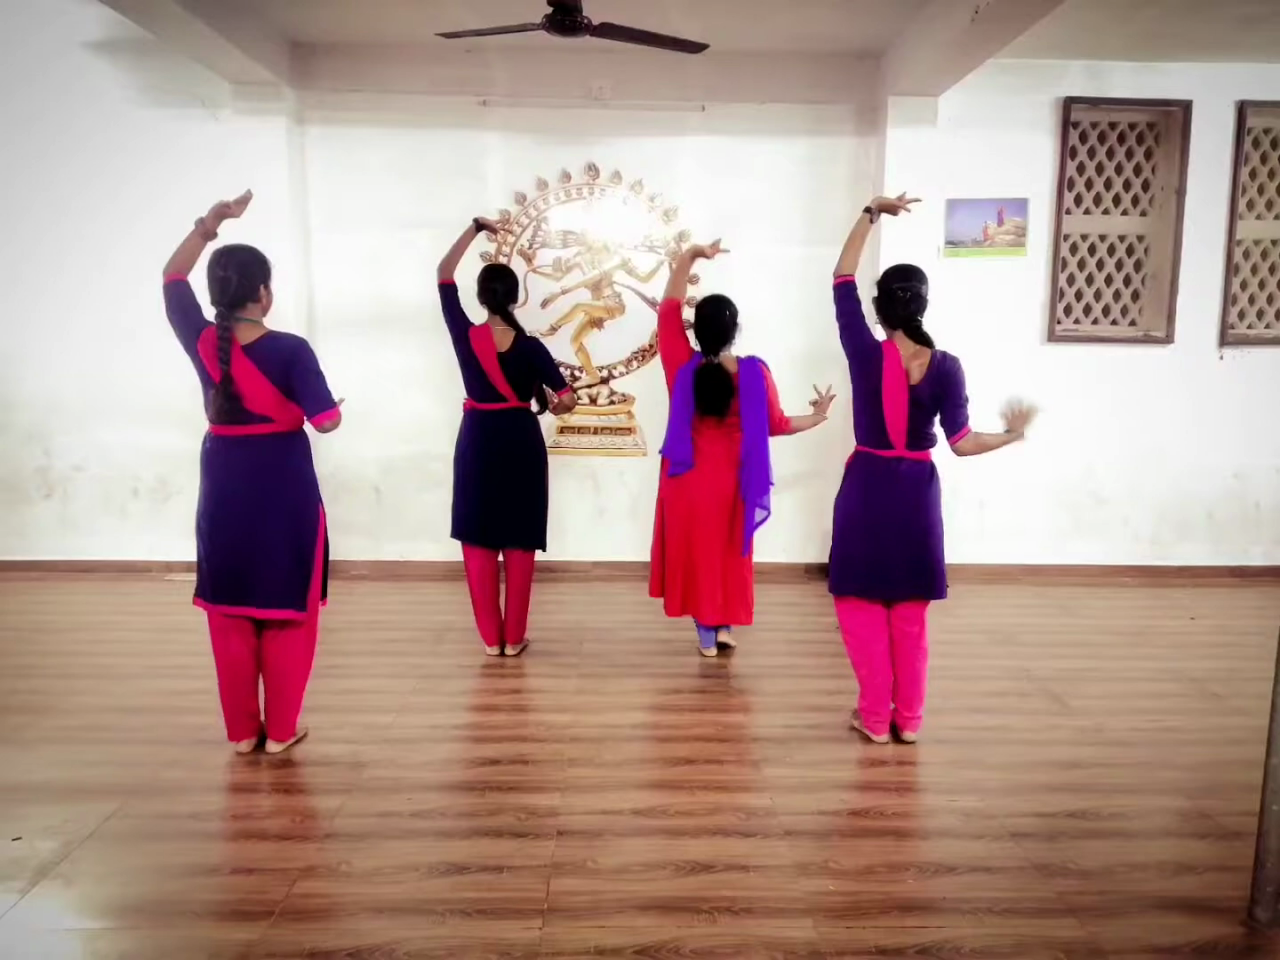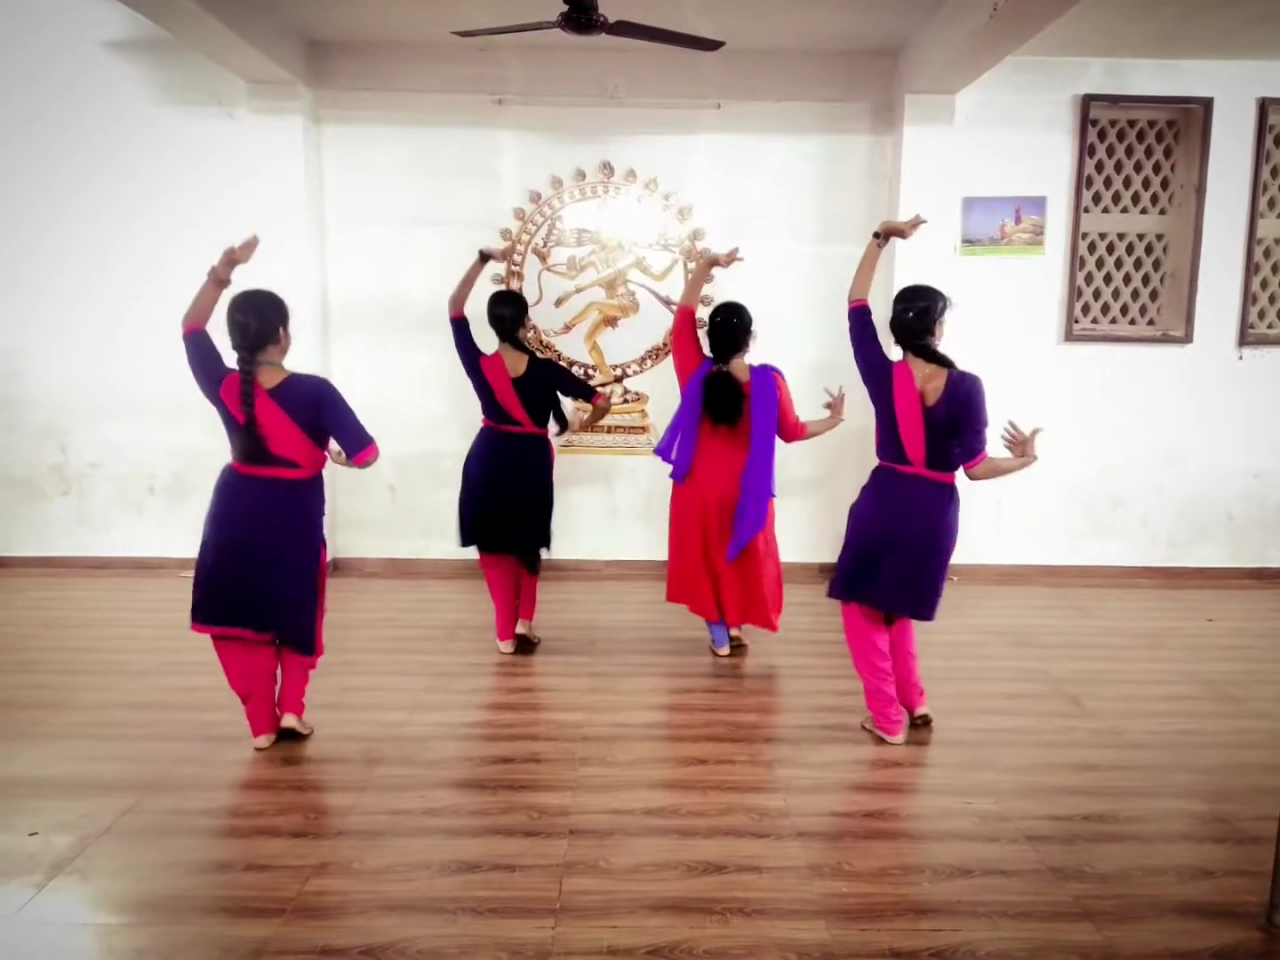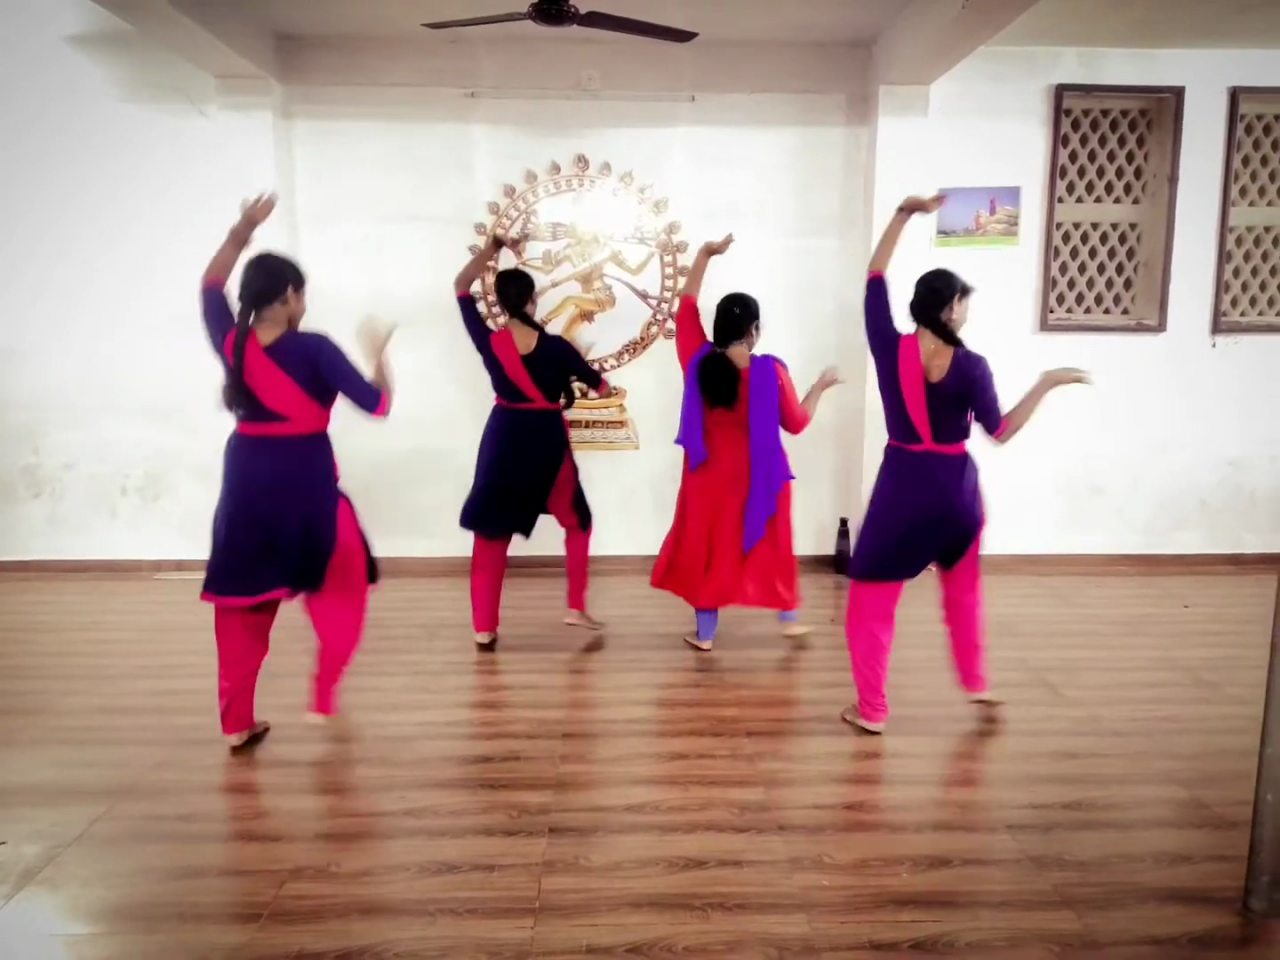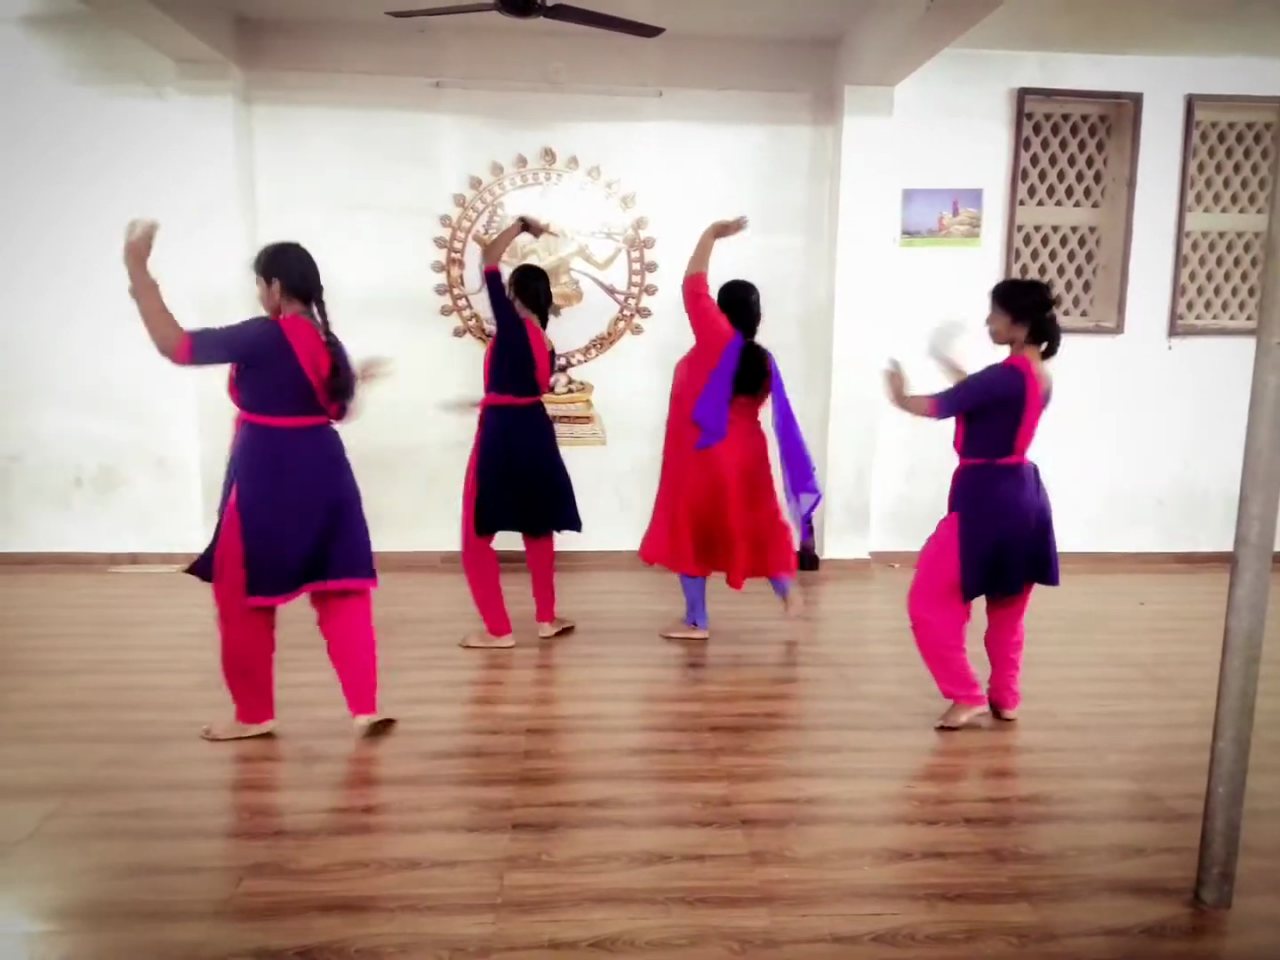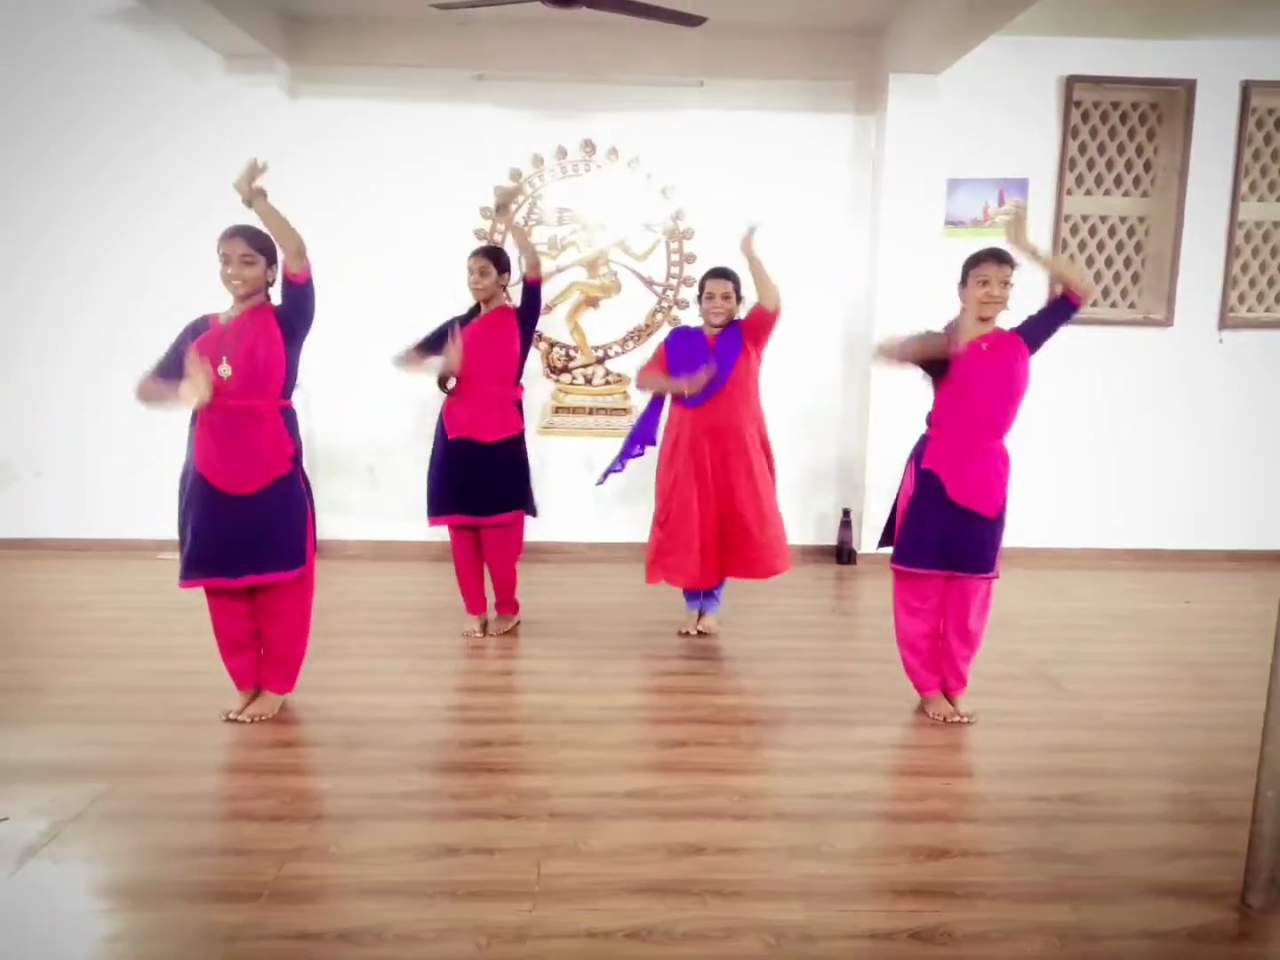
dt=1s
person 1, frame 1
left shoulder: (203, 343)
right shoulder: (290, 350)
left elbow: (172, 277)
right elbow: (326, 421)
left wrist: (210, 222)
right wrist: (332, 407)
left hip: (224, 488)
right hip: (284, 489)
left knee: (231, 612)
right knee: (287, 612)
left ankle: (242, 730)
right ankle: (281, 730)
person 1, frame 2
left shoulder: (225, 388)
right shoulder: (315, 392)
left elbow: (191, 328)
right elbow: (365, 455)
left wrist: (223, 271)
right wrist: (334, 450)
left hip: (232, 523)
right hip: (294, 525)
left knee: (239, 628)
right knee: (295, 622)
left ankle: (262, 724)
right ankle: (289, 706)
person 1, frame 3
left shoulder: (232, 344)
right shoulder: (313, 348)
left elbow: (211, 287)
right elbow: (377, 405)
left wrist: (243, 231)
right wrist: (377, 353)
left hip: (246, 487)
right hip: (306, 488)
left knee: (244, 611)
right knee: (341, 594)
left ankle: (238, 723)
right ankle: (322, 701)
person 1, frame 4
left shoulder: (263, 334)
right shoulder: (328, 344)
left elbow: (177, 347)
left wrist: (137, 268)
right wrist: (353, 381)
left hip: (267, 480)
right hip: (324, 478)
left knee: (246, 602)
right knee: (342, 595)
left ankle: (255, 714)
right ankle: (365, 707)
person 1, frame 5
left shoulder: (286, 321)
right shoulder: (199, 331)
left elbow: (298, 256)
right elbow: (149, 387)
left wrist: (255, 200)
right wrist: (183, 392)
left hip: (273, 471)
right hip: (211, 474)
left knee: (278, 582)
right knee: (224, 583)
left ankle: (276, 687)
right ankle: (247, 684)
person 2, frame 1
left shoulder: (865, 353)
right shoulder: (945, 367)
left elbow: (842, 279)
right elbow: (962, 443)
left wrist: (872, 213)
right wrist: (1013, 432)
left hip: (867, 487)
right hip: (917, 491)
left knee: (862, 607)
right knee: (910, 613)
left ankle: (874, 717)
right ankle: (909, 718)
person 2, frame 2
left shoulder: (881, 375)
right shoulder: (966, 387)
left elbow: (855, 304)
right elbow: (976, 468)
left wrist: (881, 237)
right wrist: (1024, 458)
left hip: (883, 505)
right hip: (934, 513)
left knee: (863, 614)
right knee: (895, 613)
left ankle: (888, 719)
right ankle: (913, 702)
person 2, frame 3
left shoulder: (889, 349)
right shoulder: (971, 366)
left elbow: (876, 278)
right elbow: (999, 433)
left wrist: (904, 213)
right wrist: (1045, 385)
left hip: (901, 483)
right hip: (955, 487)
left knee: (870, 600)
right knee: (963, 586)
left ankle: (871, 709)
right ankle: (976, 682)
person 2, frame 4
left shoulder: (1005, 376)
right shoulder: (1037, 373)
left elbow: (933, 407)
left wrist: (899, 390)
right wrist: (953, 367)
left hip: (985, 500)
right hip: (1024, 498)
left knee: (930, 602)
right knee: (1007, 607)
left ankle: (967, 695)
right ankle: (1006, 697)
person 2, frame 5
left shoulder: (1020, 342)
right shoulder: (942, 347)
left elbow: (1080, 291)
right elbow: (888, 350)
left wrist: (1028, 249)
right wrist: (944, 343)
left hip: (987, 477)
right hip: (935, 472)
left knee: (970, 592)
right knee: (922, 589)
left ankle: (954, 687)
right ankle: (929, 689)
person 3, frame 1
left shoulder: (465, 336)
right shoulder: (530, 347)
left elbow: (443, 274)
right elbow: (567, 401)
left wrist: (476, 227)
right wrist: (545, 402)
left hip: (477, 441)
right hip: (521, 442)
left knee: (479, 544)
right knee: (519, 544)
left ankle: (491, 637)
right ankle: (514, 637)
person 3, frame 2
left shoulder: (478, 365)
right shoulder: (546, 370)
left elbow: (454, 308)
right elbow: (601, 404)
left wrist: (482, 260)
right wrist: (584, 422)
left hip: (486, 463)
right hip: (530, 465)
left knee: (496, 552)
right knee: (525, 547)
left ankle: (505, 634)
right ankle: (524, 623)
person 3, frame 3
left shoulder: (489, 342)
right shoulder: (555, 347)
left elbow: (461, 288)
right elbow: (603, 389)
left wrist: (493, 246)
right wrist: (575, 375)
left hip: (503, 439)
right hip: (548, 441)
left knee: (490, 538)
right knee: (577, 524)
left ankle: (484, 628)
right ankle: (576, 607)
person 3, frame 4
left shoulder: (511, 327)
right shoulder: (546, 343)
left elbow: (488, 260)
left wrist: (521, 227)
right wrist: (481, 401)
left hip: (500, 434)
right hip: (535, 433)
left knee: (477, 538)
right knee: (537, 529)
left ankle: (498, 629)
right ankle: (547, 618)
person 3, frame 5
left shoulder: (520, 319)
right shoulder: (456, 326)
left elbow: (534, 267)
right elbow: (405, 358)
left wrist: (506, 216)
right wrist: (441, 363)
left hip: (502, 435)
right hip: (457, 435)
left knee: (500, 527)
right knee: (462, 526)
left ankle: (507, 609)
right ankle: (474, 611)
person 4, frame 1
left shoulder: (682, 368)
right shoulder: (755, 372)
left elbow: (668, 308)
right elbow: (776, 425)
left wrist: (691, 255)
right wrist: (818, 415)
left hip: (689, 481)
right hip: (732, 481)
left knee: (695, 550)
right knee: (728, 551)
left ankle: (707, 638)
right ankle: (723, 628)
person 4, frame 2
left shoulder: (695, 375)
right shoulder: (769, 381)
left elbow: (684, 316)
right elbow: (791, 431)
left wrist: (707, 263)
right wrist: (832, 419)
left hip: (699, 488)
right hip: (746, 491)
left knee: (706, 557)
right knee: (745, 558)
left ankle: (720, 638)
right ankle: (735, 624)
person 4, frame 3
left shoulder: (697, 360)
right shoulder: (770, 371)
left elbow: (685, 307)
right elbow: (797, 422)
left wrist: (707, 252)
right wrist: (820, 386)
left hip: (710, 474)
right hip: (761, 477)
left knee: (705, 544)
right knee: (767, 544)
left ankle: (704, 632)
right ankle: (789, 618)
person 4, frame 4
left shoulder: (718, 342)
right shoulder: (764, 363)
left elbow: (693, 284)
left wrist: (714, 232)
left hip: (698, 458)
right hip: (745, 457)
left knee: (687, 533)
right knee: (754, 527)
left ankle: (696, 622)
right ankle: (785, 587)
person 4, frame 5
left shoulder: (748, 336)
right shoulder: (679, 339)
left elbow: (772, 305)
right elbow: (646, 378)
left wrist: (750, 255)
right wrist: (682, 384)
left hip: (737, 451)
right hip: (687, 450)
left knee: (729, 526)
right knee: (686, 526)
left ankle: (711, 607)
right ankle: (692, 606)
